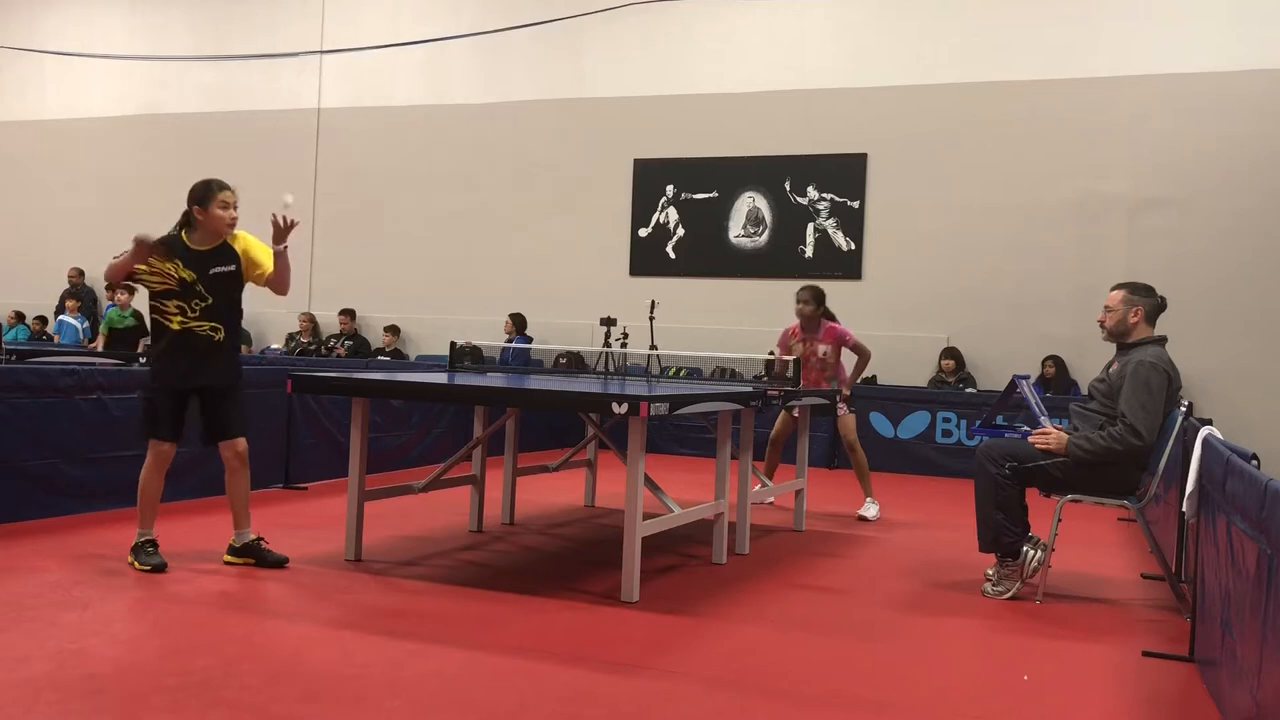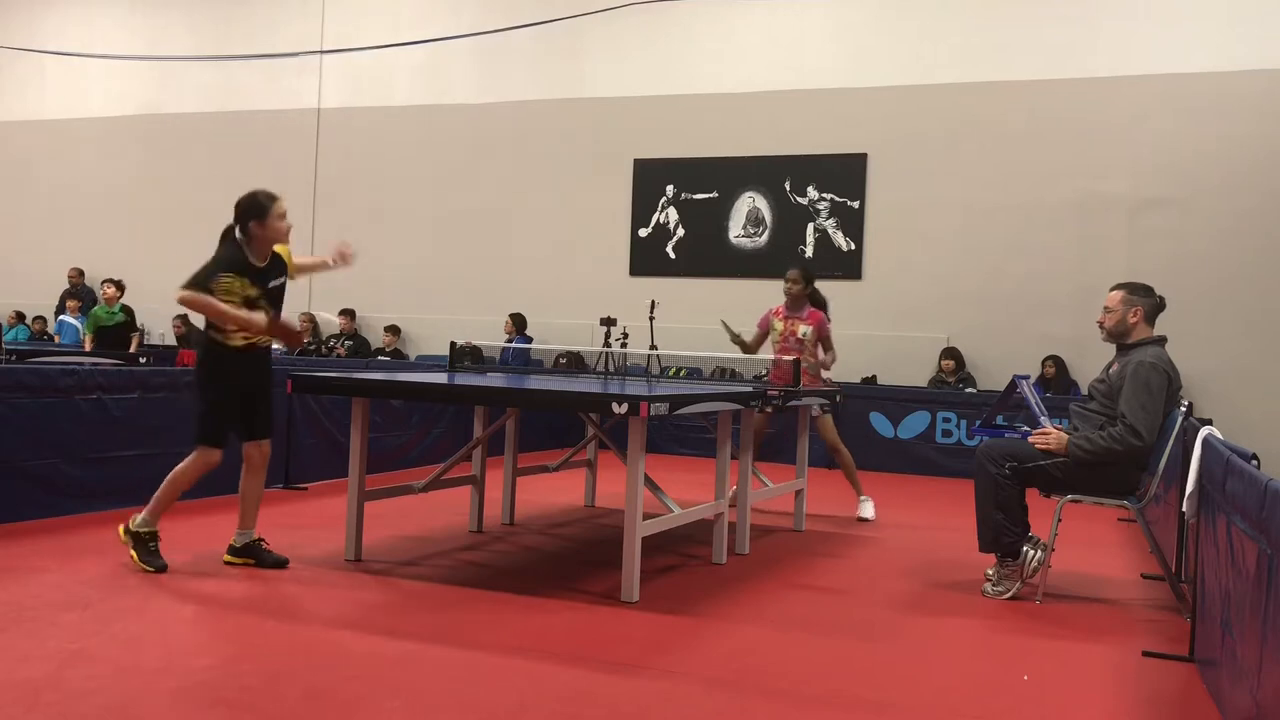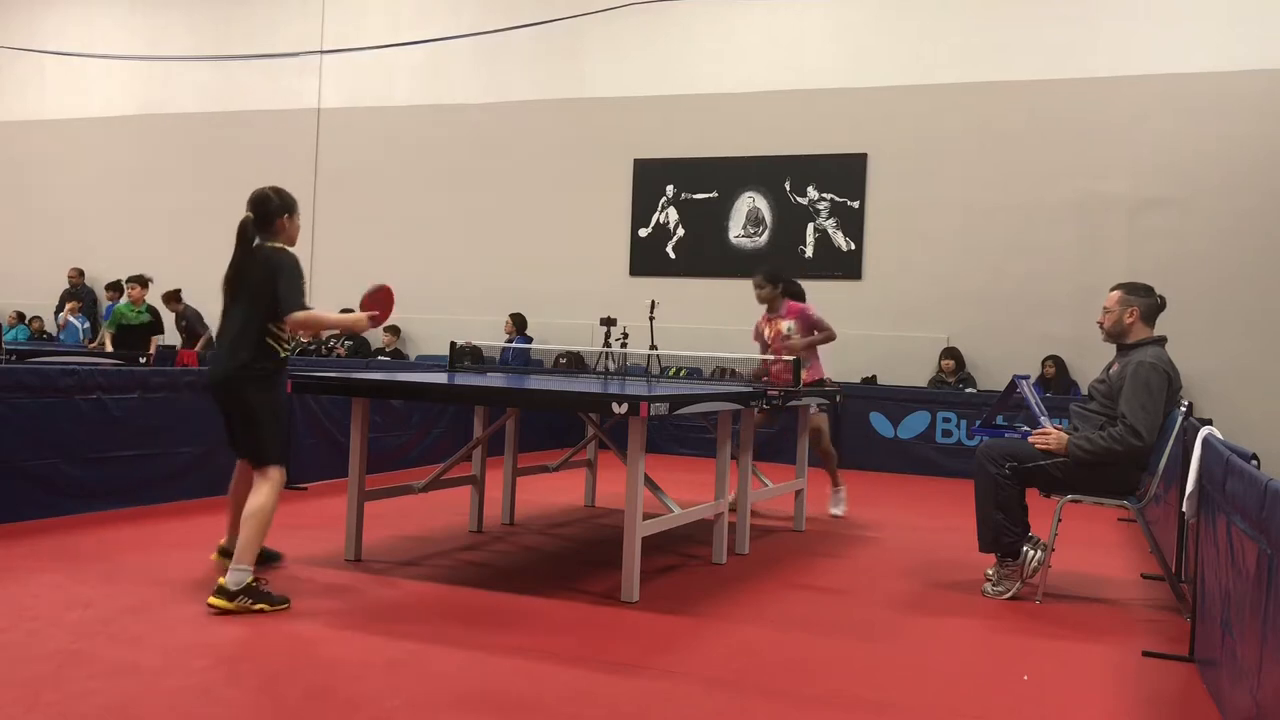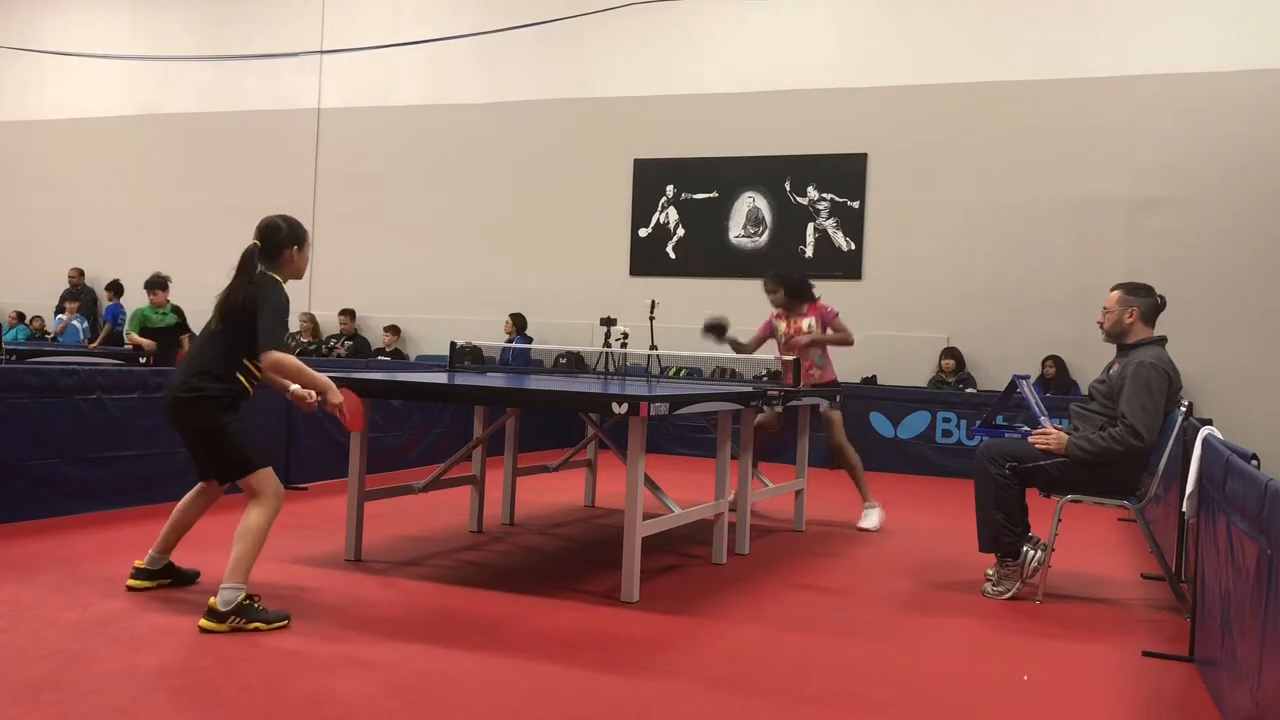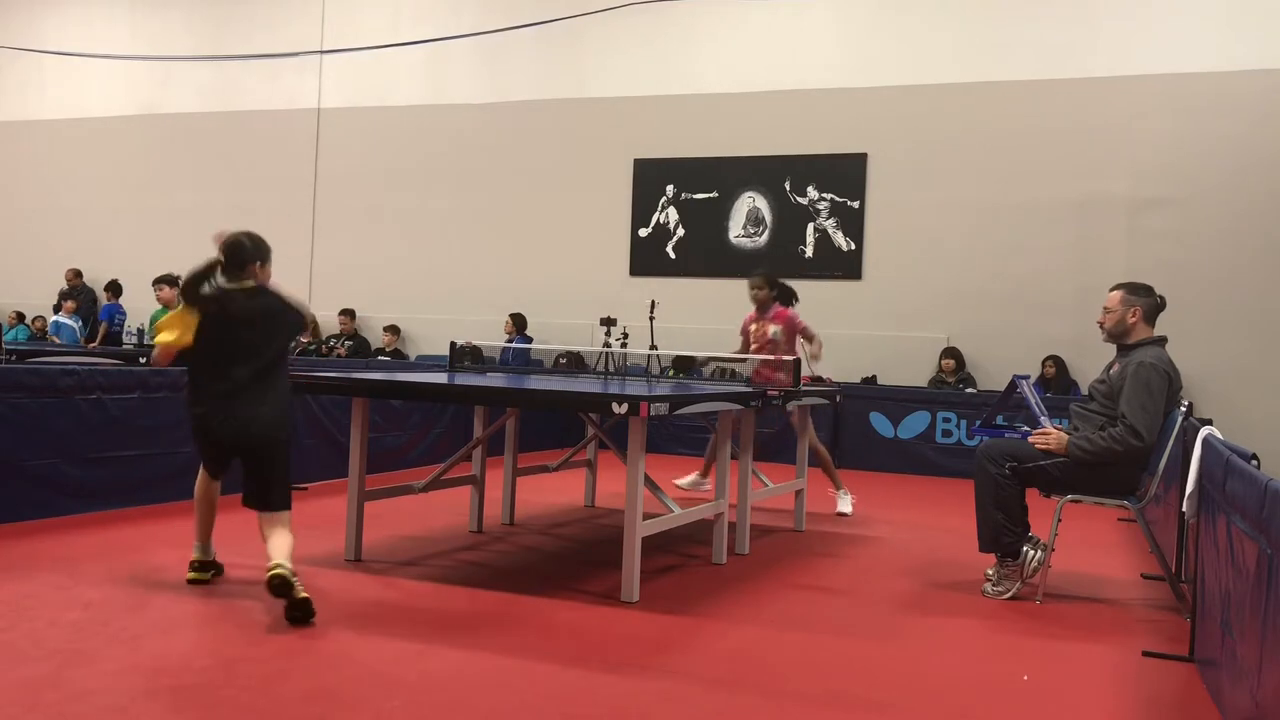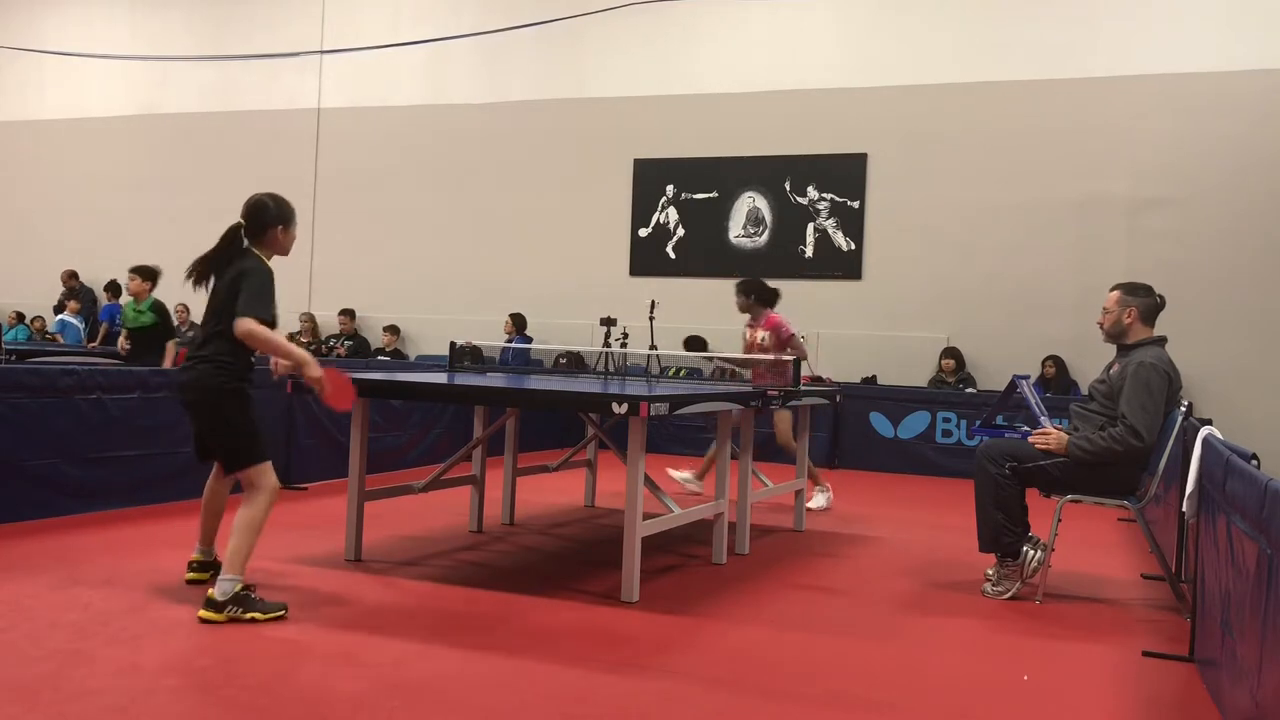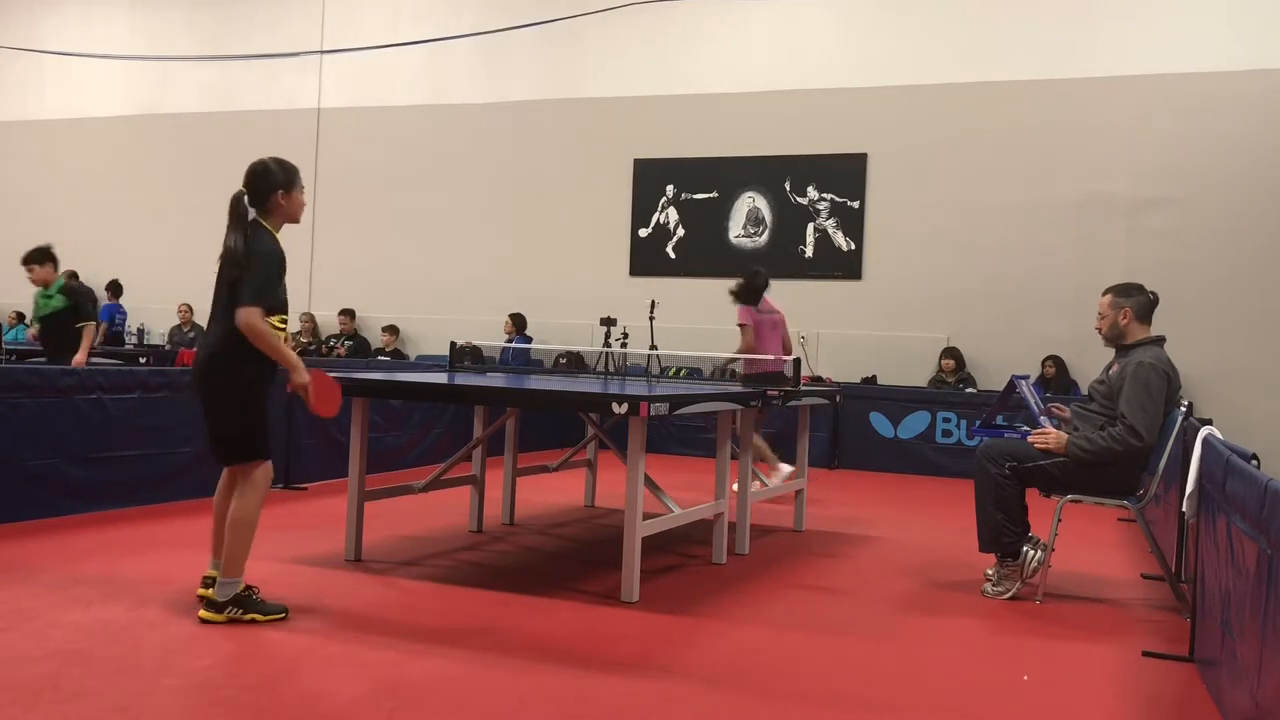
dt=0.5s
person 1, frame 1
left shoulder: (241, 246)
right shoulder: (167, 249)
left elbow: (280, 287)
right elbow: (113, 274)
left wrist: (280, 247)
right wrist: (131, 256)
left hip: (220, 367)
right hip: (171, 366)
left knee: (236, 451)
right knee: (161, 451)
left ankle: (243, 541)
right ankle: (143, 540)
person 1, frame 2
left shoulder: (278, 257)
right shoulder: (229, 261)
right elbow: (186, 296)
left wrist: (325, 263)
right wrist: (240, 316)
left hip: (256, 368)
right hip: (221, 369)
left knee: (260, 452)
right knee: (208, 456)
left ankle: (244, 542)
right ankle: (141, 528)
person 1, frame 3
left shoulder: (247, 258)
right shoulder: (281, 260)
right elbow: (294, 317)
right wrist: (350, 322)
left hip: (228, 374)
right hip: (253, 377)
left knee: (249, 462)
right knee: (270, 476)
left ankle: (234, 544)
right ankle: (237, 584)
person 1, frame 4
left shoulder: (256, 286)
right shoulder: (269, 291)
right elbow: (271, 358)
left wrist: (292, 388)
right wrist: (324, 384)
left hip: (196, 398)
right hip: (204, 403)
left knee: (213, 483)
right knee: (267, 491)
left ankle: (152, 565)
right ankle: (228, 604)
person 1, frame 5
left shoulder: (201, 305)
right shoulder: (273, 304)
left elbow: (160, 359)
right elbow: (299, 320)
left hip: (214, 421)
right hip: (267, 424)
left knee: (211, 473)
right knee: (275, 521)
left ankle: (203, 560)
right ankle: (282, 569)
person 1, frame 6
left shoulder: (238, 262)
right shoulder: (256, 271)
right elbow: (247, 328)
left wrist: (280, 351)
right wrist: (301, 357)
left hip: (200, 381)
right hip: (218, 387)
left knee: (225, 469)
right knee: (263, 485)
left ankle: (204, 559)
right ankle: (226, 595)
person 1, frame 7
left shoulder: (249, 239)
right shoulder: (264, 247)
right elbow: (249, 319)
left wrist: (280, 349)
right wrist: (294, 365)
left hip: (221, 368)
right hip: (235, 373)
left knee: (236, 472)
right knee: (255, 477)
left ankle: (217, 574)
right ankle: (226, 595)
person 2, frame 1
left shoulder: (1147, 364)
right shoulder: (1130, 356)
left elbow: (1133, 437)
left wrist: (1070, 445)
right wrist: (1067, 433)
left hip: (1109, 468)
right hip: (1095, 455)
left knee: (994, 455)
right knee: (996, 452)
left ankle: (1013, 553)
right ankle: (1019, 545)
person 2, frame 2
left shoulder: (1147, 365)
right shoulder: (1131, 356)
left elbow: (1133, 438)
left wrist: (1070, 445)
right wrist: (1068, 433)
left hip: (1110, 468)
right hip: (1095, 455)
left knee: (994, 455)
right knee: (997, 452)
left ankle: (1013, 554)
right ankle: (1020, 544)
person 2, frame 3
left shoulder: (1147, 365)
right shoulder: (1131, 356)
left elbow: (1133, 438)
left wrist: (1070, 445)
right wrist: (1067, 434)
left hip: (1109, 469)
right hip: (1095, 456)
left knee: (994, 455)
right knee: (997, 452)
left ankle: (1013, 554)
right ankle: (1020, 545)
person 2, frame 4
left shoulder: (1147, 366)
right shoulder: (1131, 357)
left elbow: (1133, 438)
left wrist: (1070, 446)
right wrist: (1067, 434)
left hip: (1109, 469)
right hip: (1093, 455)
left knee: (994, 455)
right knee: (997, 452)
left ankle: (1013, 554)
right ankle: (1020, 544)
person 2, frame 5
left shoulder: (1147, 365)
right shoulder: (1131, 357)
left elbow: (1133, 438)
left wrist: (1070, 445)
right wrist: (1066, 433)
left hip: (1108, 468)
right hip: (1094, 456)
left knee: (994, 455)
right knee: (996, 451)
left ankle: (1013, 554)
right ankle: (1019, 545)
person 2, frame 6
left shoulder: (1147, 366)
right shoulder: (1132, 357)
left elbow: (1133, 438)
left wrist: (1069, 446)
right wrist: (1068, 434)
left hip: (1107, 469)
right hip: (1093, 456)
left knee: (994, 455)
right knee: (998, 451)
left ankle: (1013, 554)
right ankle: (1019, 544)
person 2, frame 7
left shoulder: (1146, 365)
right shoulder: (1131, 357)
left elbow: (1133, 437)
left wrist: (1071, 444)
right wrist: (1074, 420)
left hip: (1107, 469)
right hip: (1096, 456)
left knee: (994, 455)
right knee: (998, 452)
left ankle: (1013, 553)
right ankle: (1019, 545)
person 3, frame 1
left shoulder: (835, 332)
right shoulder: (789, 334)
left elbow: (865, 354)
left wrist: (848, 385)
left knee: (850, 441)
right knee: (776, 437)
left ankle: (870, 501)
person 3, frame 2
left shoulder: (818, 318)
right shoulder: (772, 315)
left elbow: (830, 352)
right elbow: (752, 349)
left wrist: (828, 361)
right wrist: (740, 342)
left hip: (810, 387)
left knee: (834, 444)
right knee: (752, 436)
left ankle: (863, 498)
right ankle: (740, 488)
person 3, frame 3
left shoulder: (798, 310)
right shoulder: (762, 324)
left elbow: (831, 334)
left wrist: (803, 342)
left hip: (809, 383)
left knee: (820, 441)
left ankle: (837, 489)
person 3, frame 4
left shoulder: (819, 310)
right shoulder: (774, 320)
left elbow: (848, 338)
right elbow: (747, 349)
left wrist: (813, 338)
right wrist: (729, 340)
left hip: (822, 384)
left knee: (838, 442)
right knee: (757, 433)
left ankle: (871, 505)
person 3, frame 5
left shoulder: (787, 316)
right shoulder: (750, 320)
left elbow: (815, 339)
right elbow: (742, 354)
left wrist: (815, 350)
left knee: (809, 441)
right knee: (723, 427)
left ankle: (841, 492)
right ankle: (702, 478)
person 3, frame 6
left shoulder: (776, 322)
right shoulder: (751, 324)
left elbow: (802, 353)
left wrist: (774, 357)
left knee: (785, 441)
left ankle: (822, 489)
right ankle: (696, 478)
person 3, frame 7
left shoulder: (745, 309)
right shoulder: (776, 311)
left elbow: (749, 345)
right elbow: (788, 348)
left wrist: (728, 361)
left hip: (756, 374)
right hip: (776, 374)
left ankle: (778, 467)
right ankle: (752, 479)
